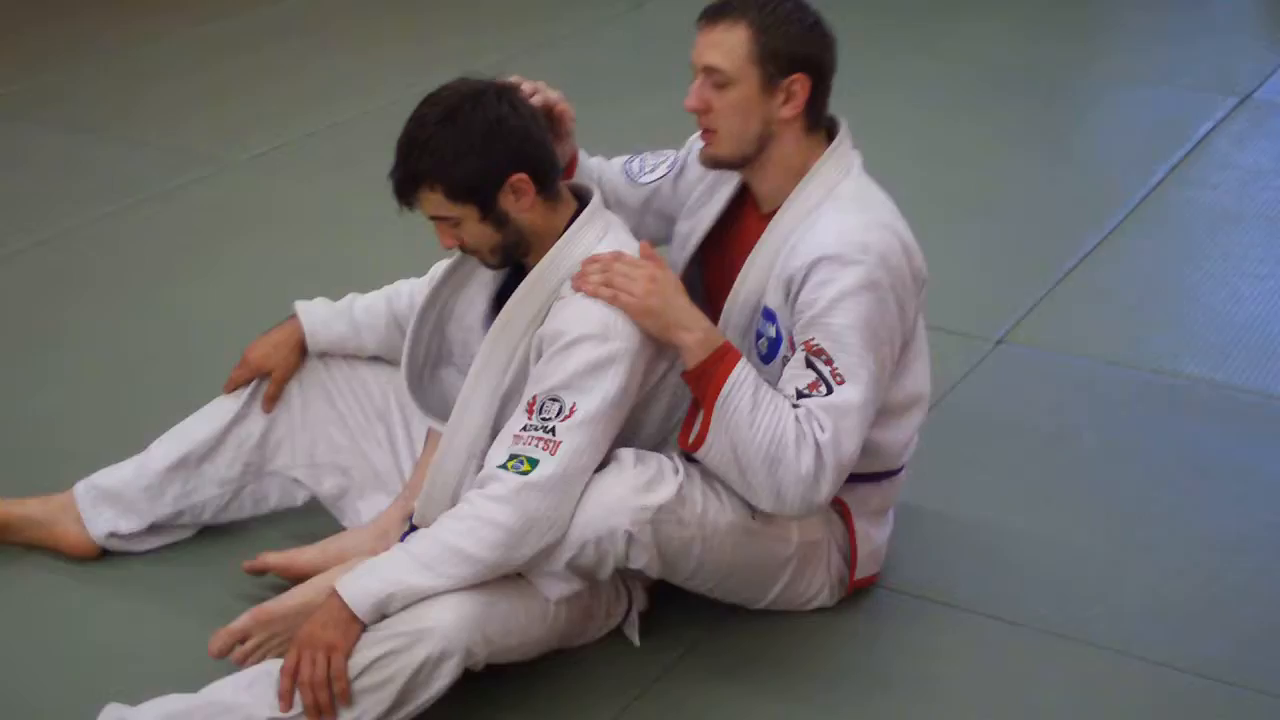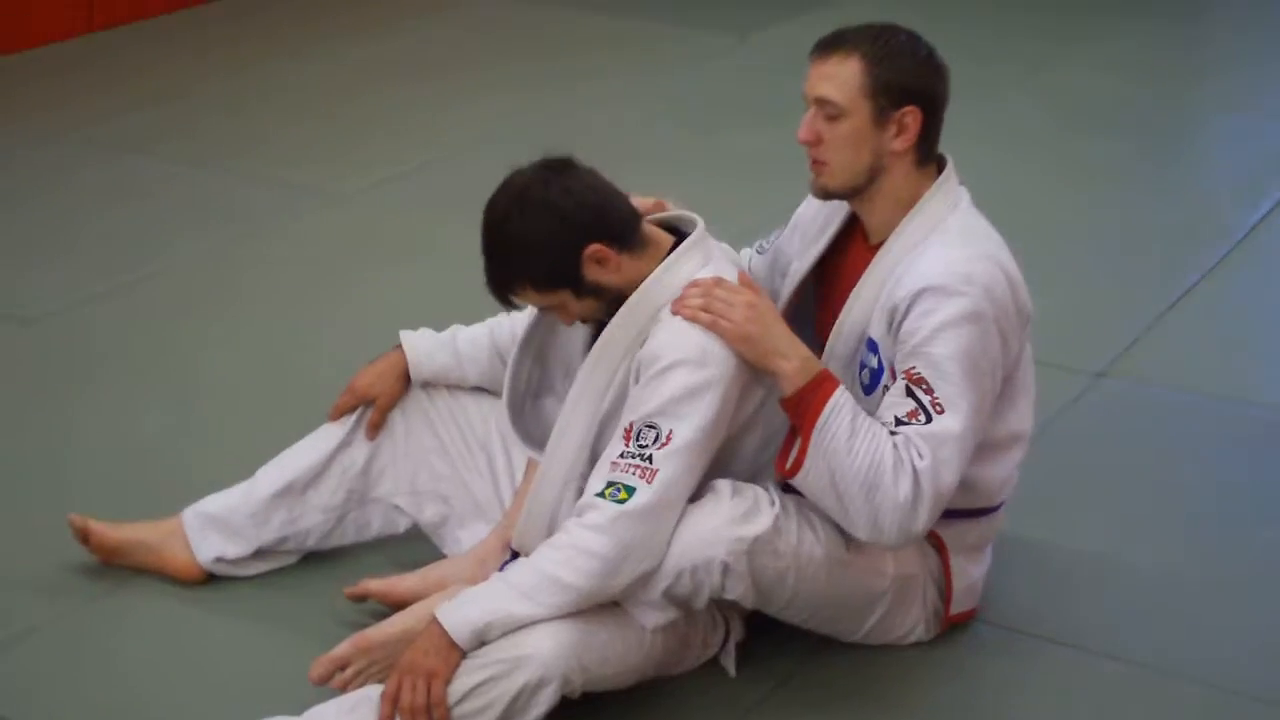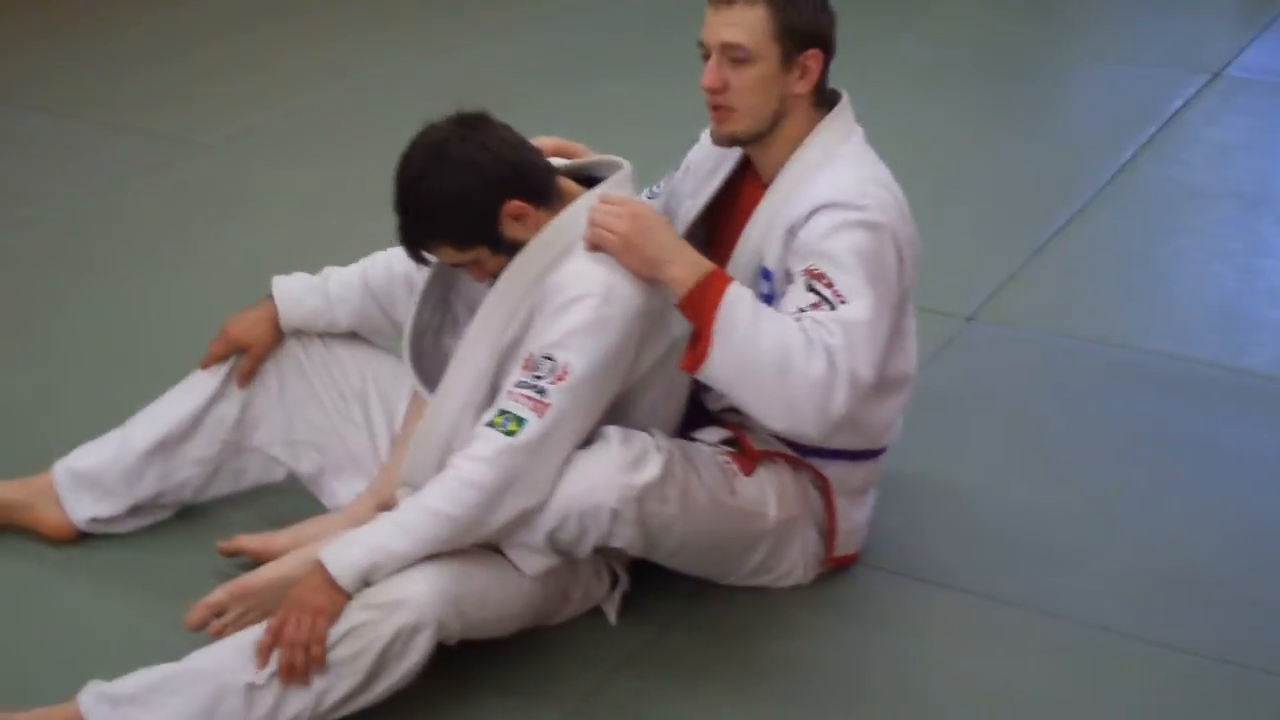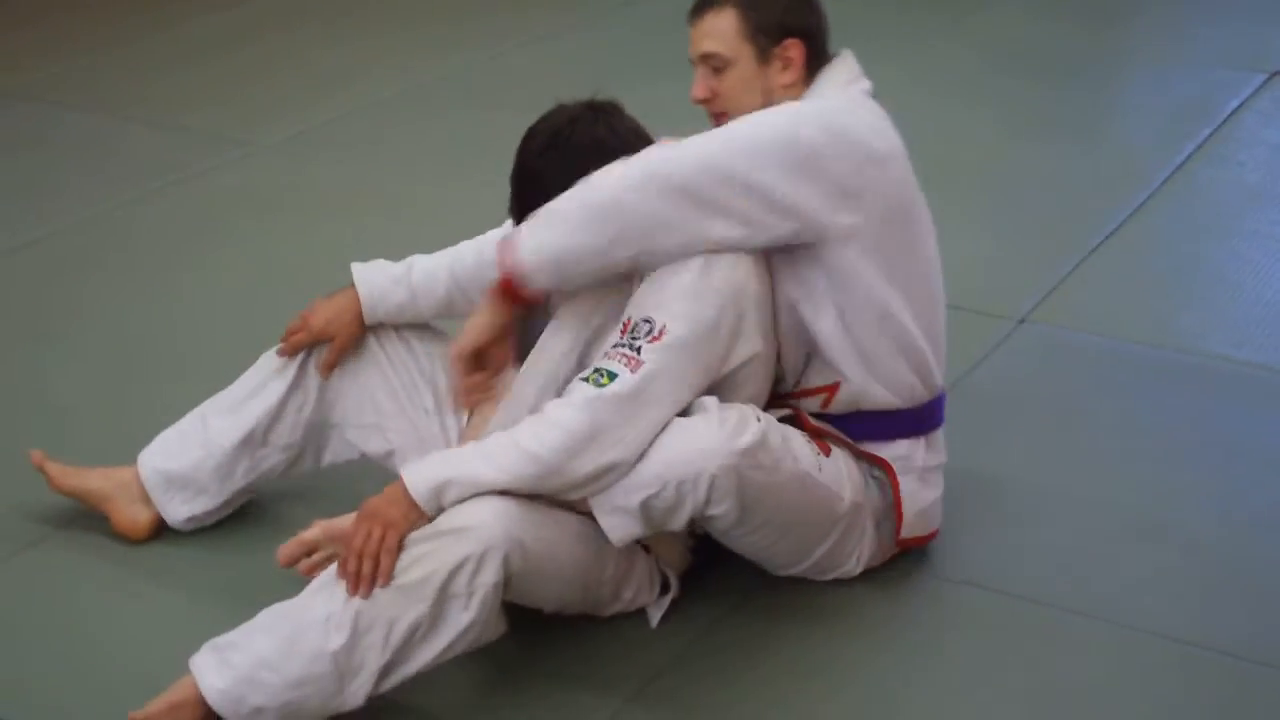
dt=0.7s
person 1, frame 1
left shoulder: (599, 322)
right shoulder: (522, 232)
left elbow: (517, 518)
right elbow: (434, 302)
left wrist: (354, 599)
right wrist: (306, 329)
right hip: (479, 473)
left knee: (433, 626)
right knee: (289, 390)
right ankle: (92, 515)
person 1, frame 2
left shoulder: (693, 350)
right shoulder: (639, 255)
left elbow: (614, 544)
right elbow: (530, 339)
left wrist: (454, 627)
right wrist: (410, 359)
right hip: (584, 496)
left knee: (533, 650)
right knee: (399, 417)
right ankle: (197, 540)
person 1, frame 3
left shoulder: (599, 296)
right shoulder: (545, 201)
left elbow: (502, 478)
right elbow: (413, 277)
left wrist: (342, 571)
right wrist: (285, 307)
right hip: (467, 445)
left knee: (411, 599)
right knee: (275, 363)
right ankle: (73, 496)
person 1, frame 4
left shoulder: (707, 277)
left elbow: (593, 432)
left hip: (622, 537)
left knee: (481, 529)
right knee: (345, 341)
right ankle: (156, 489)
person 2, frame 1
left shoulder: (853, 255)
right shoulder: (724, 163)
left elbow: (802, 475)
right elbow: (609, 198)
left wrist: (690, 334)
right wrist: (556, 154)
left hip: (806, 527)
right hip: (714, 442)
left knee: (624, 500)
person 2, frame 2
left shoulder: (958, 288)
right shoulder: (839, 204)
left elbow: (899, 505)
right elbow: (754, 289)
left wrist: (788, 362)
left hip: (905, 559)
right hip: (820, 471)
left knee: (721, 531)
person 2, frame 3
left shoulder: (850, 210)
right shoulder: (731, 145)
left elbow: (815, 396)
right elbow: (654, 226)
left wrist: (681, 268)
left hip: (795, 493)
right hip: (701, 413)
left knee: (611, 480)
person 2, frame 4
left shoulder: (825, 138)
right shoulder: (802, 139)
left elbow: (648, 196)
left wrist: (502, 296)
left hip: (864, 487)
right hip: (793, 415)
left knee: (721, 446)
